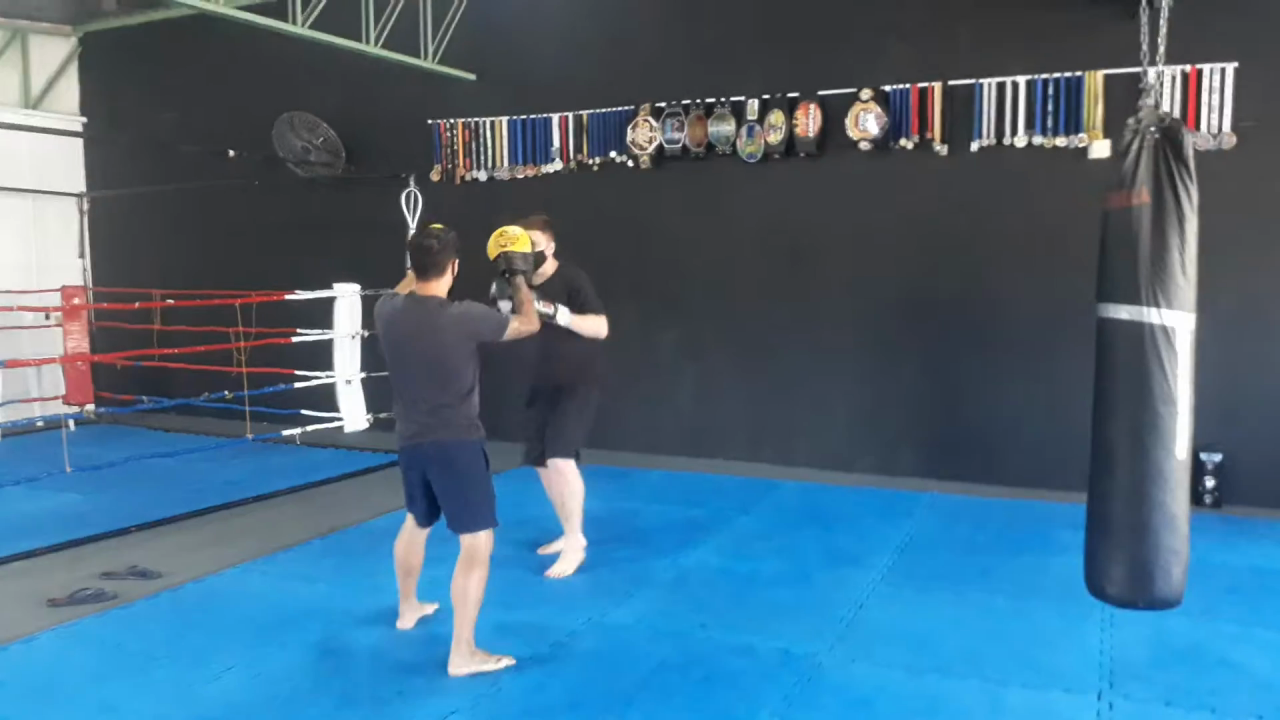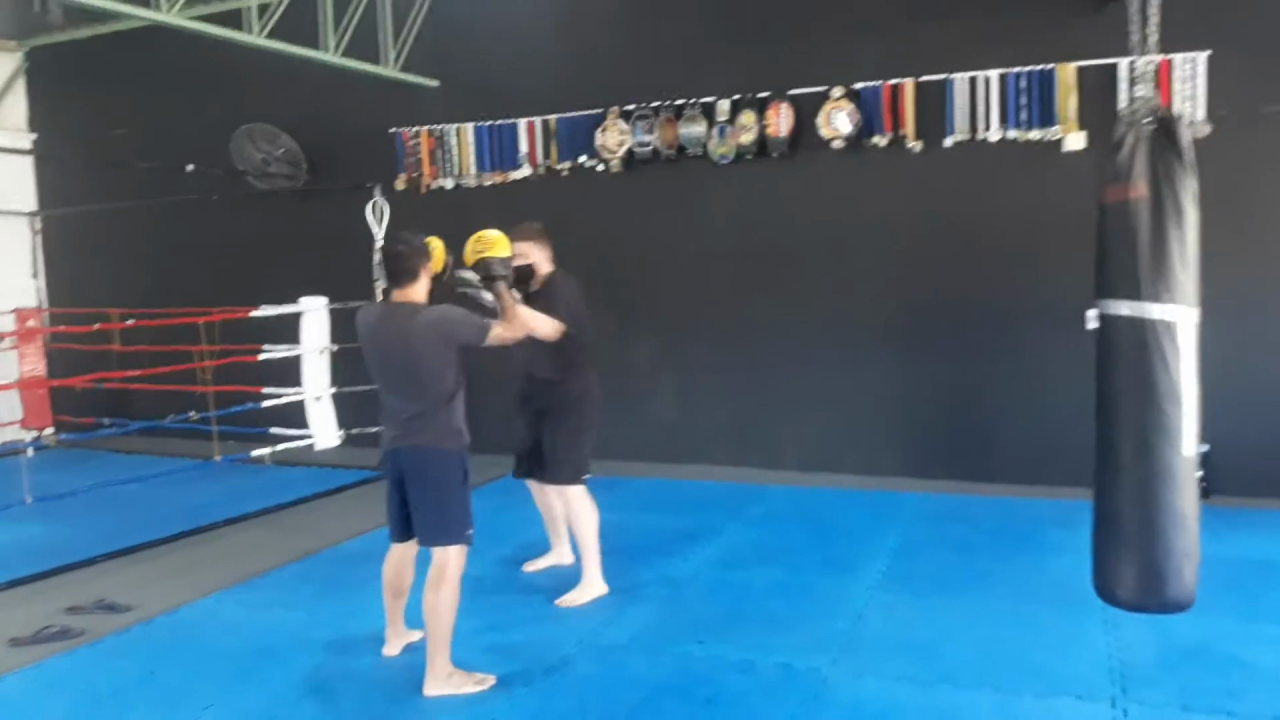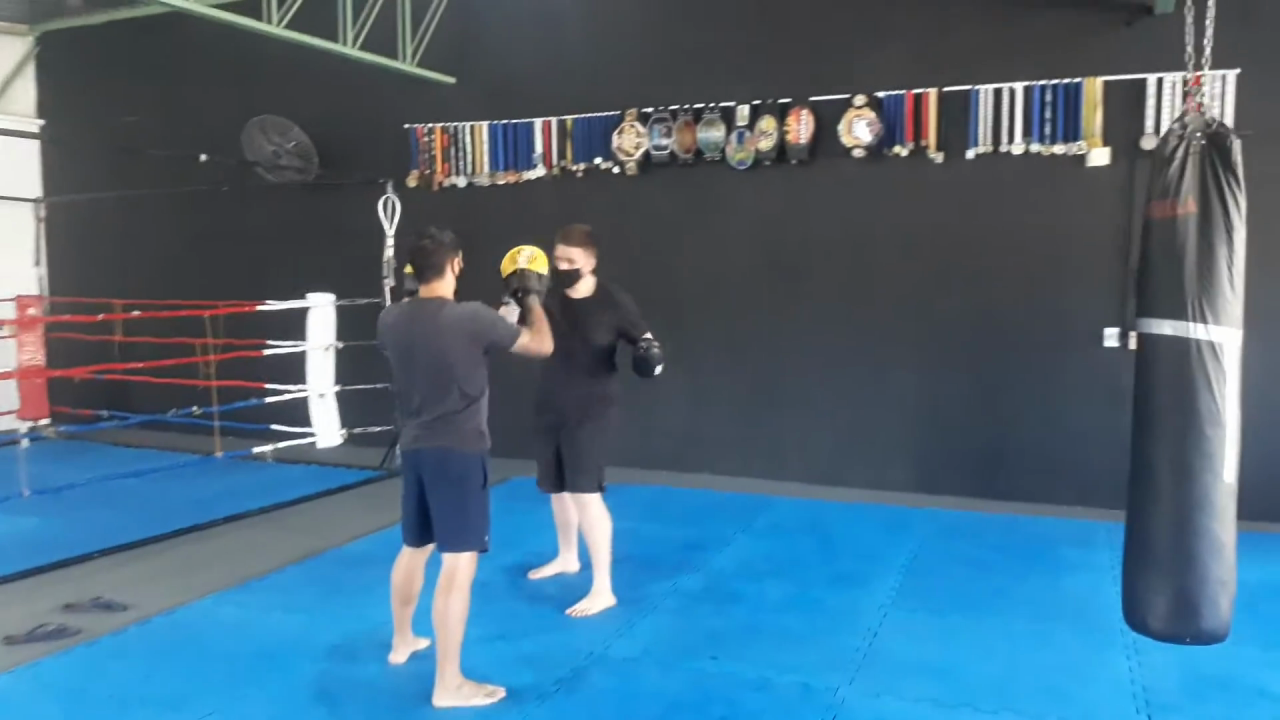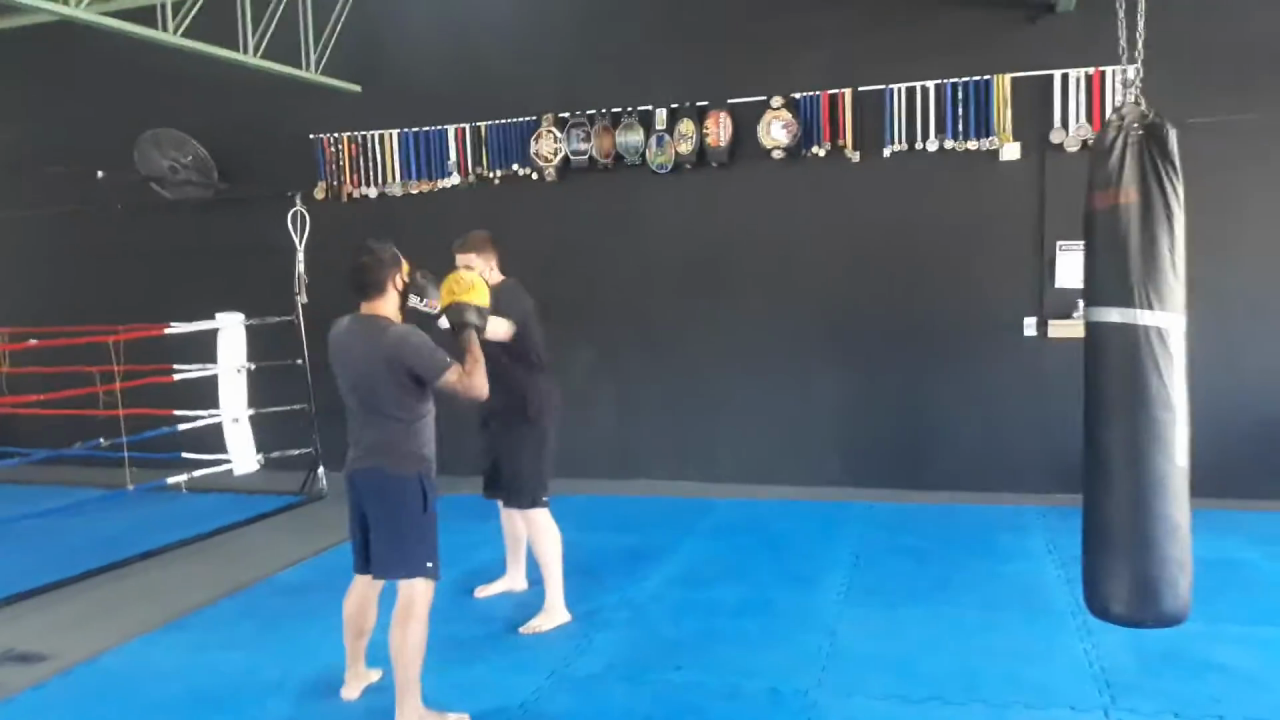
dt=0.4s
person 1, frame 1
left shoulder: (388, 310)
right shoulder: (465, 317)
right elbow: (528, 324)
left wrist: (417, 269)
right wrist: (519, 277)
left hip: (411, 440)
right hip: (456, 442)
left knee: (416, 522)
right knee: (478, 541)
left ankle: (408, 608)
right ankle: (463, 651)
person 1, frame 2
left shoulder: (368, 319)
right shoulder: (445, 320)
right elbow: (513, 331)
left wrist: (406, 284)
right wrist: (499, 282)
left hip: (396, 448)
right hip: (438, 450)
left knee: (403, 543)
right knee: (448, 556)
left ankle: (395, 634)
right ankle: (439, 673)
person 1, frame 3
left shoulder: (392, 319)
right shoulder: (471, 317)
right elbow: (542, 345)
left wrist: (412, 289)
right wrist: (532, 296)
left hip: (416, 448)
right hip: (458, 452)
left knee: (414, 548)
right knee: (459, 562)
left ankle: (401, 641)
right ankle: (448, 685)
person 1, frame 4
left shoulder: (340, 331)
right shoulder: (407, 340)
right elbow: (476, 389)
left wrist: (418, 303)
right wrist: (470, 328)
left hip: (362, 470)
right hip: (402, 475)
left knee: (366, 577)
right knee: (415, 589)
left ankle: (355, 674)
person 2, frame 1
left shoulder: (573, 280)
right shoulder: (526, 284)
left elbow: (600, 328)
left wrist: (557, 312)
left hip: (576, 385)
right hip: (542, 386)
left knee: (561, 458)
right knee: (543, 462)
right ankle: (569, 534)
person 2, frame 2
left shoulder: (563, 287)
right shoulder: (526, 288)
left elbow: (546, 328)
left hip: (571, 401)
right hip: (540, 399)
left knee: (568, 484)
right knee: (535, 477)
left ankle: (594, 578)
right ankle: (561, 550)
person 2, frame 3
left shoulder: (612, 301)
right shoulder: (546, 291)
left elbow: (641, 339)
left hip: (591, 407)
right hip: (550, 406)
left knee: (585, 492)
right knee: (557, 486)
left ankle: (603, 588)
right ankle: (566, 556)
person 2, frame 4
left shoulder: (509, 294)
left elbow: (497, 331)
right elbow: (480, 346)
left hip: (527, 414)
right hip: (502, 414)
left knee: (529, 505)
right knee: (506, 498)
left ankle: (556, 605)
right ankle: (514, 574)
